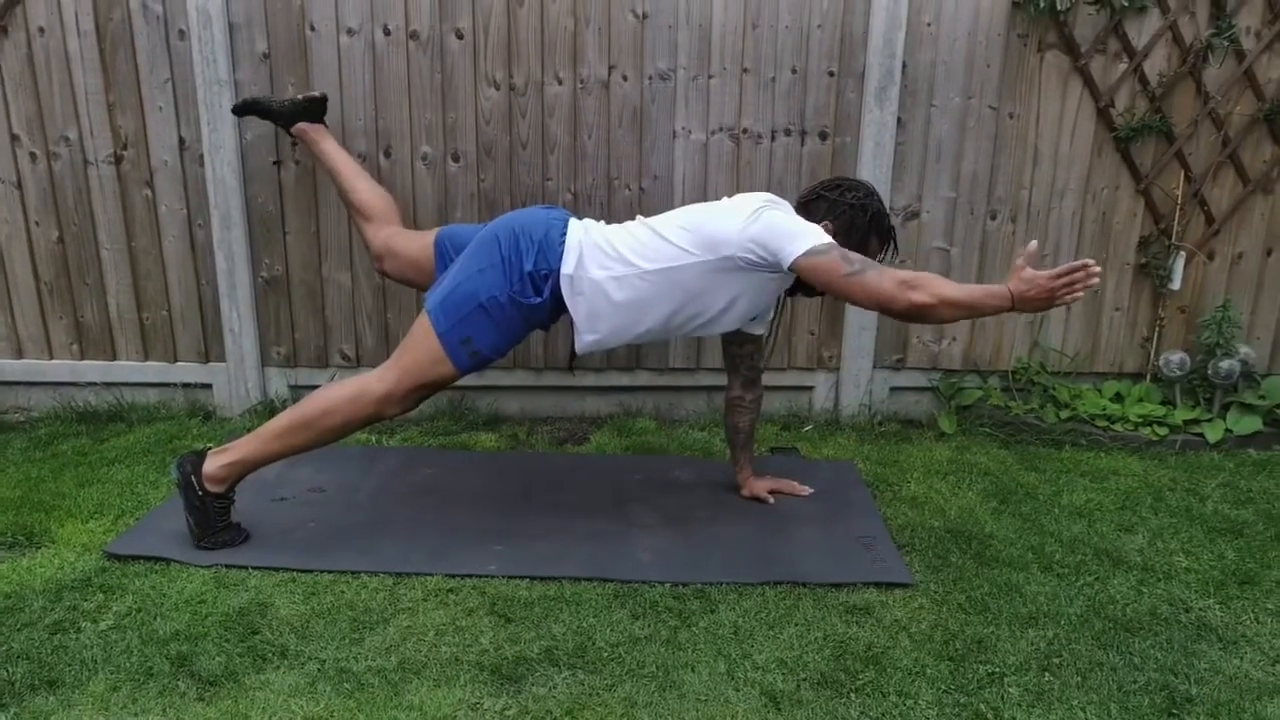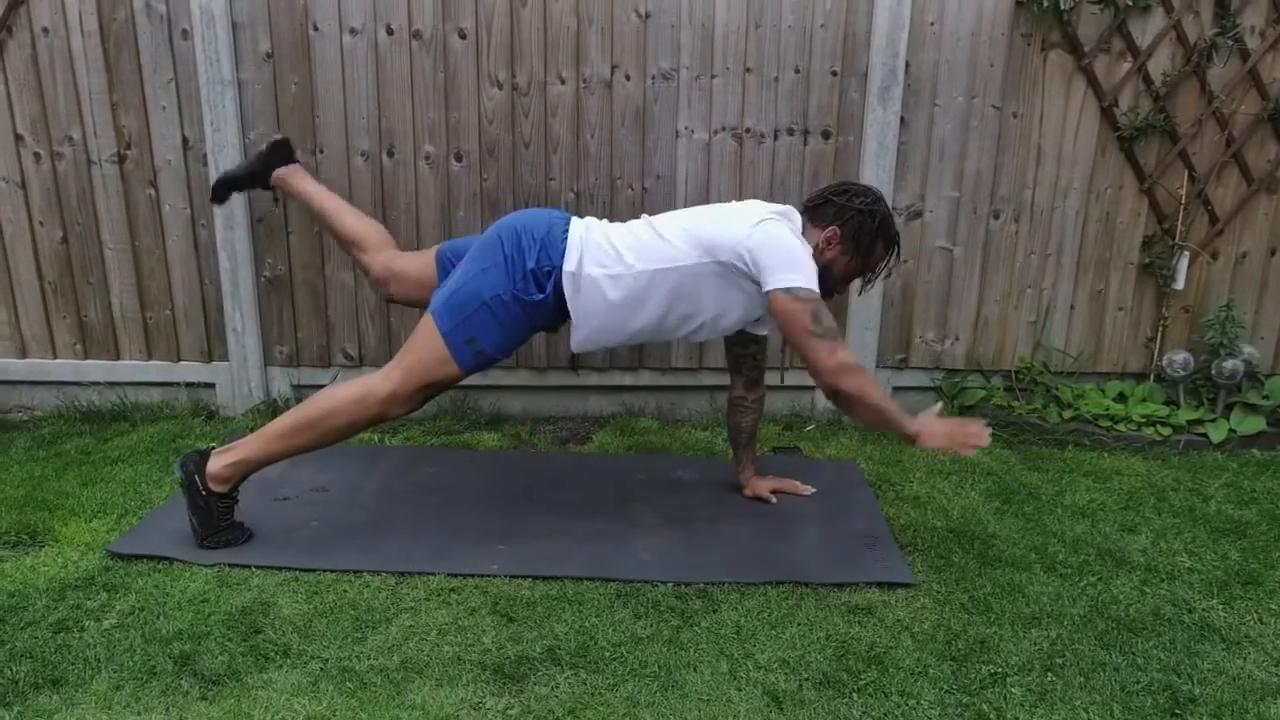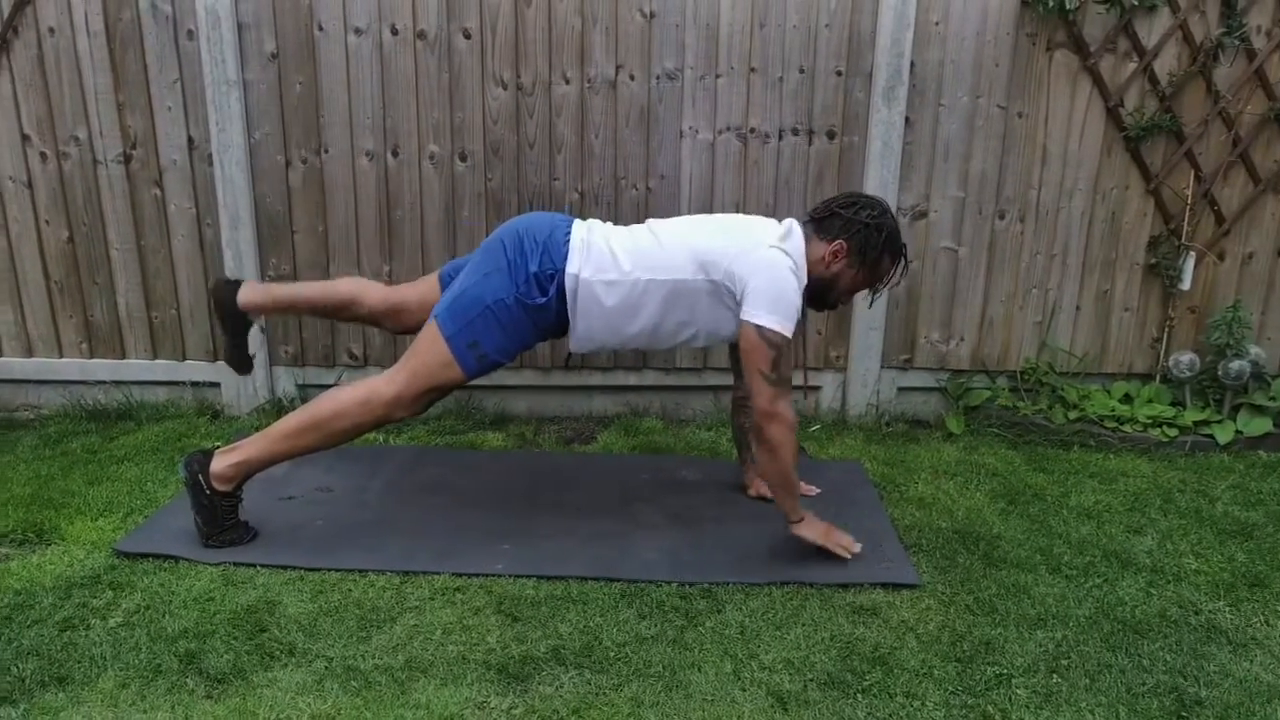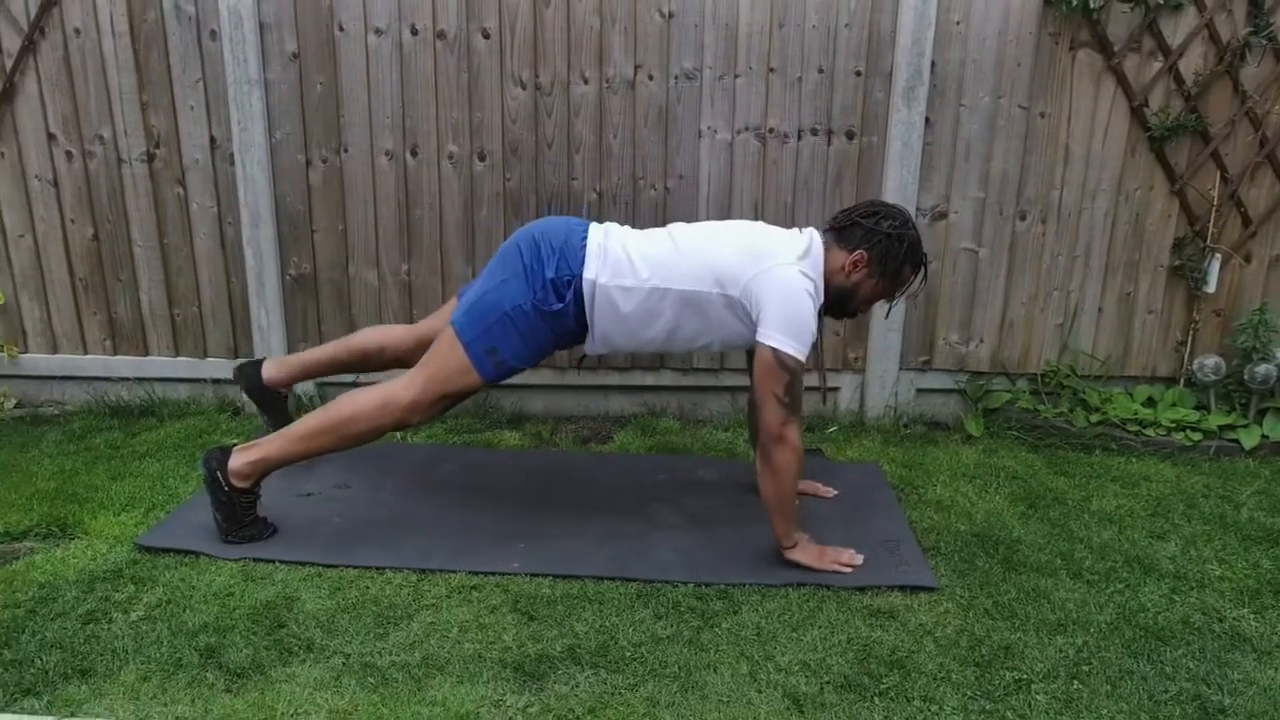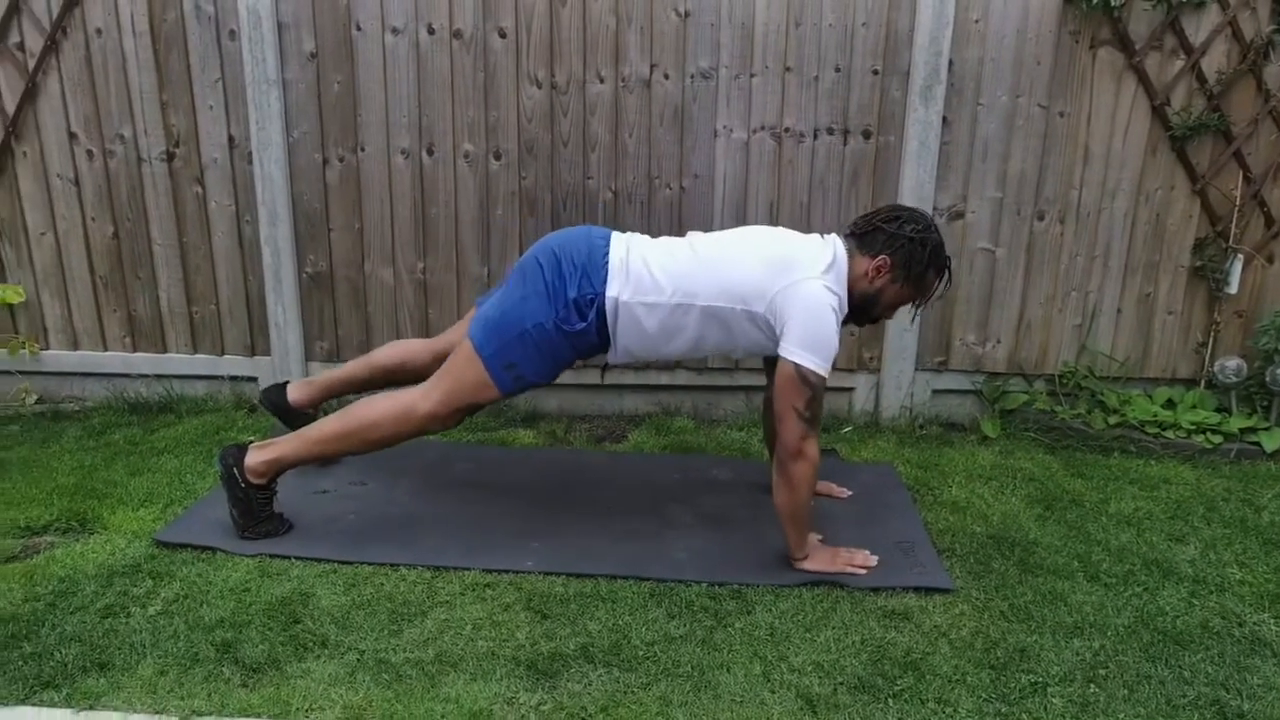
dt=0.2s
person 1, frame 1
left shoulder: (760, 277)
right shoulder: (774, 229)
left elbow: (743, 376)
right elbow: (896, 293)
left wrist: (748, 471)
right wrist: (1011, 295)
left hip: (542, 261)
right hip: (534, 261)
left knee: (390, 244)
right knee: (394, 389)
left ankle: (306, 126)
right ankle: (214, 472)
person 1, frame 2
left shoulder: (756, 277)
right shoulder: (780, 243)
left elbow: (749, 374)
right elbow: (830, 365)
left wrist: (748, 470)
right wrist: (917, 427)
left hip: (542, 259)
right hip: (536, 262)
left knee: (390, 272)
right knee: (399, 388)
left ankle: (279, 171)
right ankle: (217, 471)
person 1, frame 3
left shoulder: (766, 250)
right shoulder: (777, 269)
left elbow: (747, 387)
right elbow: (771, 405)
left wrist: (753, 470)
right wrist: (799, 515)
left hip: (546, 258)
right hip: (539, 268)
left knee: (393, 305)
right knee: (401, 392)
left ankle: (247, 299)
right ankle: (222, 470)
person 1, frame 4
left shoulder: (785, 257)
right shoulder: (794, 288)
left elbow: (762, 395)
right elbow: (779, 425)
left wrist: (776, 473)
right wrist: (793, 541)
left hip: (563, 255)
right hip: (557, 273)
left knee: (419, 339)
right knee: (419, 394)
left ankle: (271, 374)
right ankle: (242, 466)
person 1, frame 5
left shoulder: (809, 259)
right shoulder: (819, 301)
left elbow: (777, 393)
right elbow: (798, 439)
left wrist: (792, 473)
right wrist: (804, 548)
left hip: (583, 266)
right hip: (580, 289)
left knee: (442, 352)
right knee: (438, 402)
left ankle: (298, 396)
right ankle: (257, 463)
